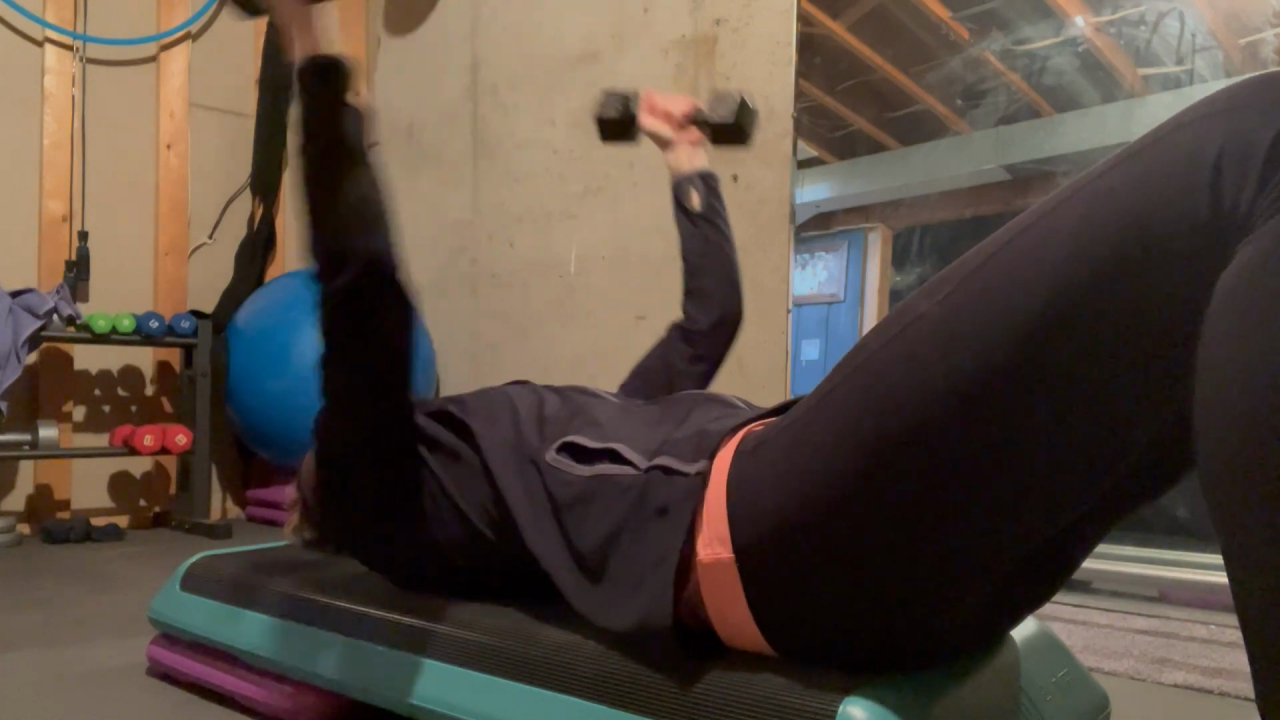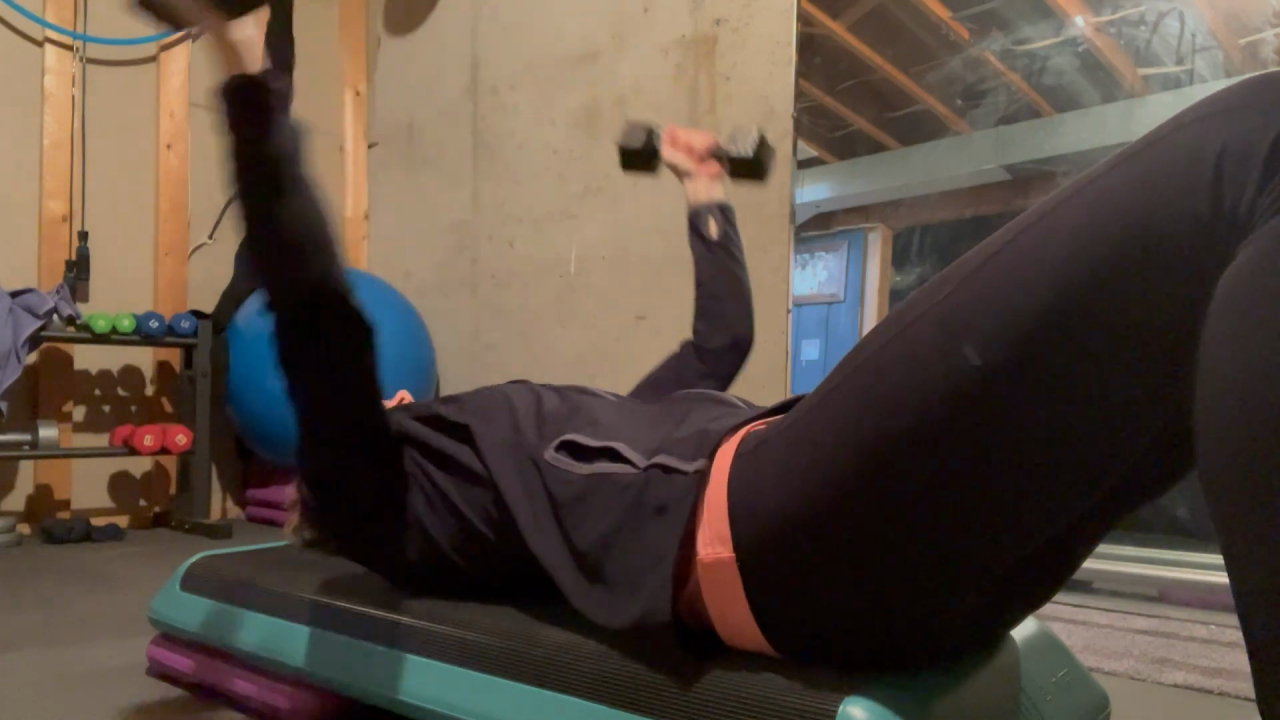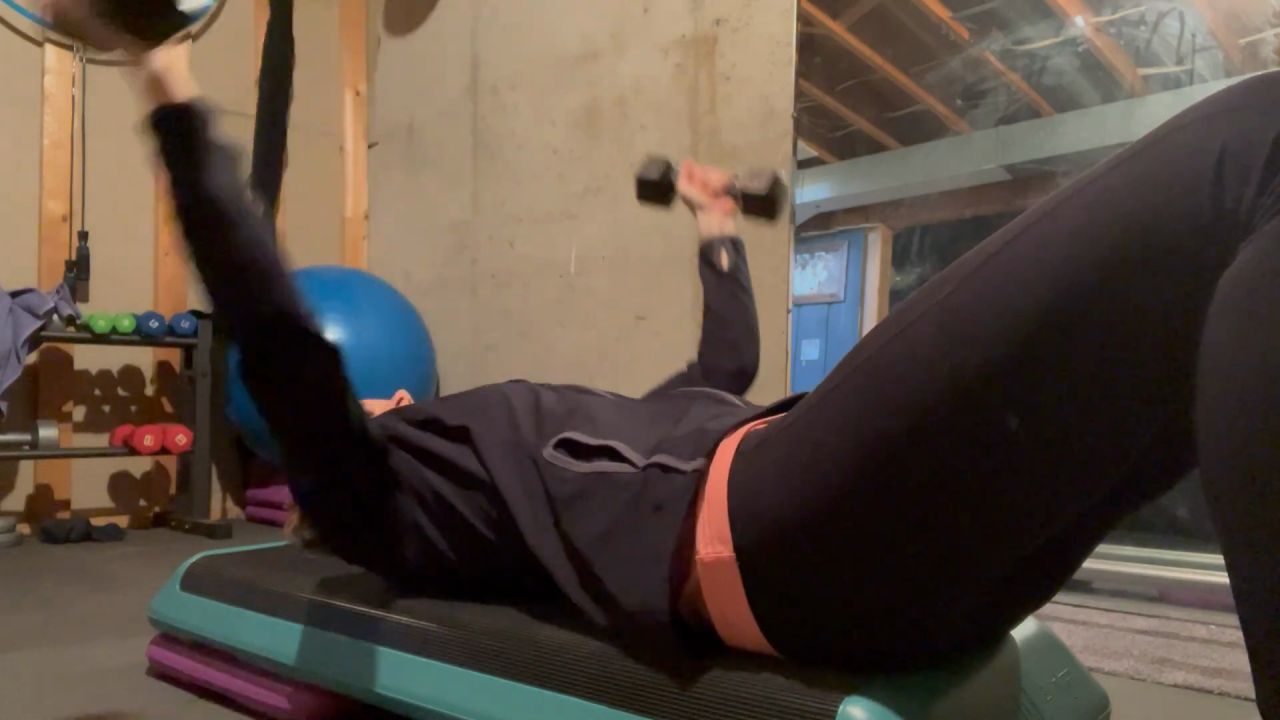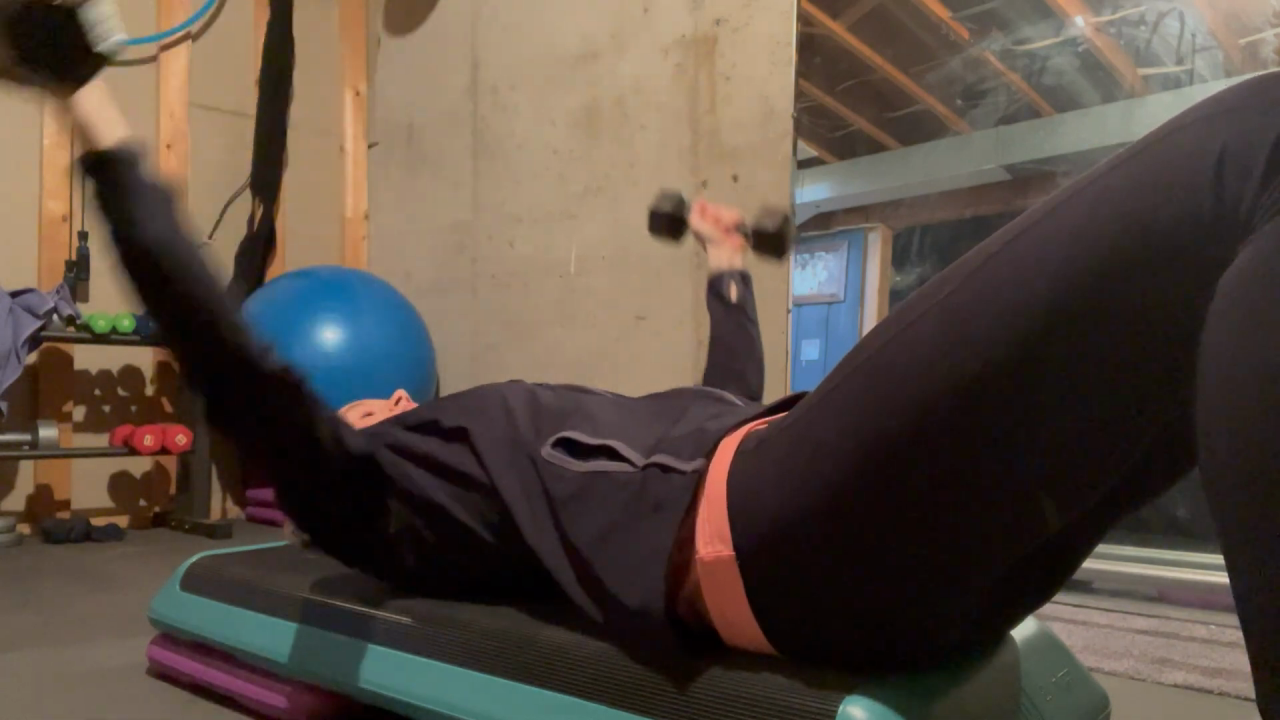
dt=0.1s
person 1, frame 1
left shoulder: (548, 442)
right shoulder: (389, 503)
left elbow: (707, 319)
right elbow: (362, 289)
left wrist: (688, 165)
left hip: (872, 525)
right hip: (776, 534)
person 1, frame 2
left shoulder: (527, 446)
right shoulder: (394, 509)
left elbow: (718, 341)
right elbow: (317, 315)
left wrist: (704, 198)
left hip: (839, 501)
right hip: (766, 528)
person 1, frame 3
left shoulder: (499, 448)
right shoulder: (391, 497)
left elbow: (722, 372)
right elbow: (279, 336)
left wrist: (717, 238)
right wrist: (175, 96)
left hip: (867, 525)
right hip: (781, 535)
person 1, frame 4
left shoulder: (501, 444)
right shoulder: (384, 499)
right elbow: (240, 372)
left wrist: (725, 270)
right wrist: (105, 140)
left hip: (878, 527)
right hip: (779, 531)
